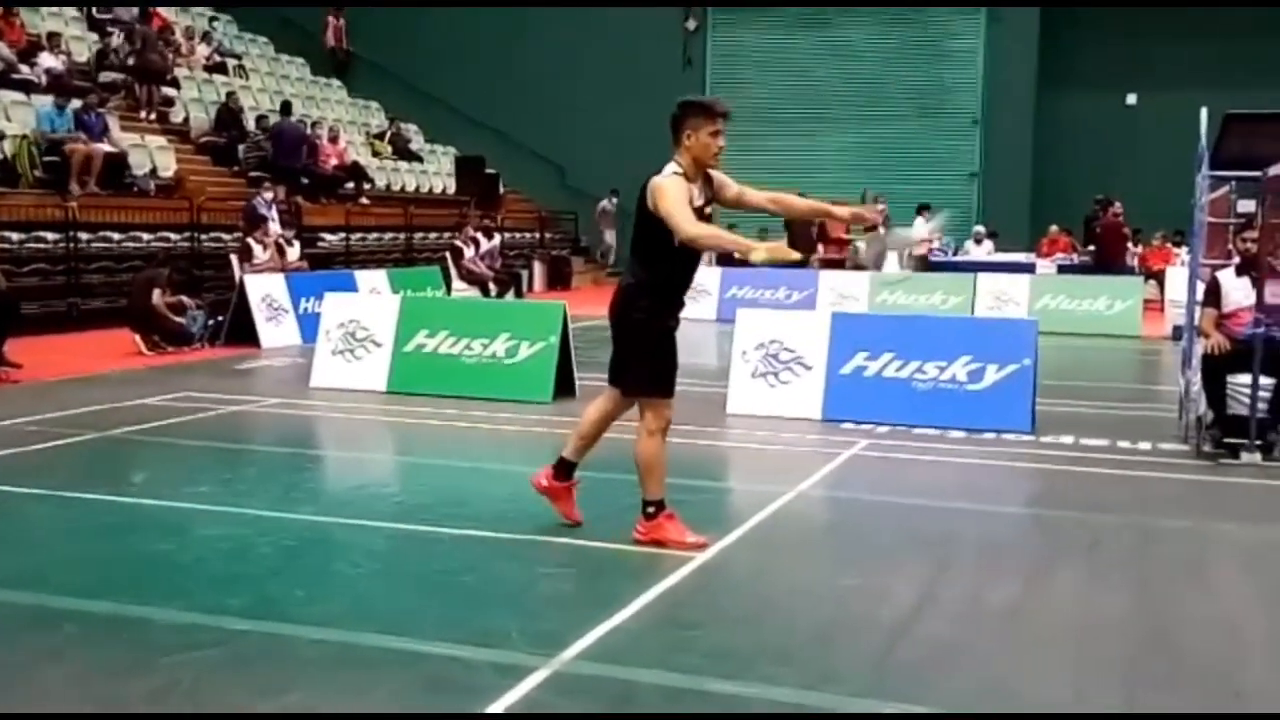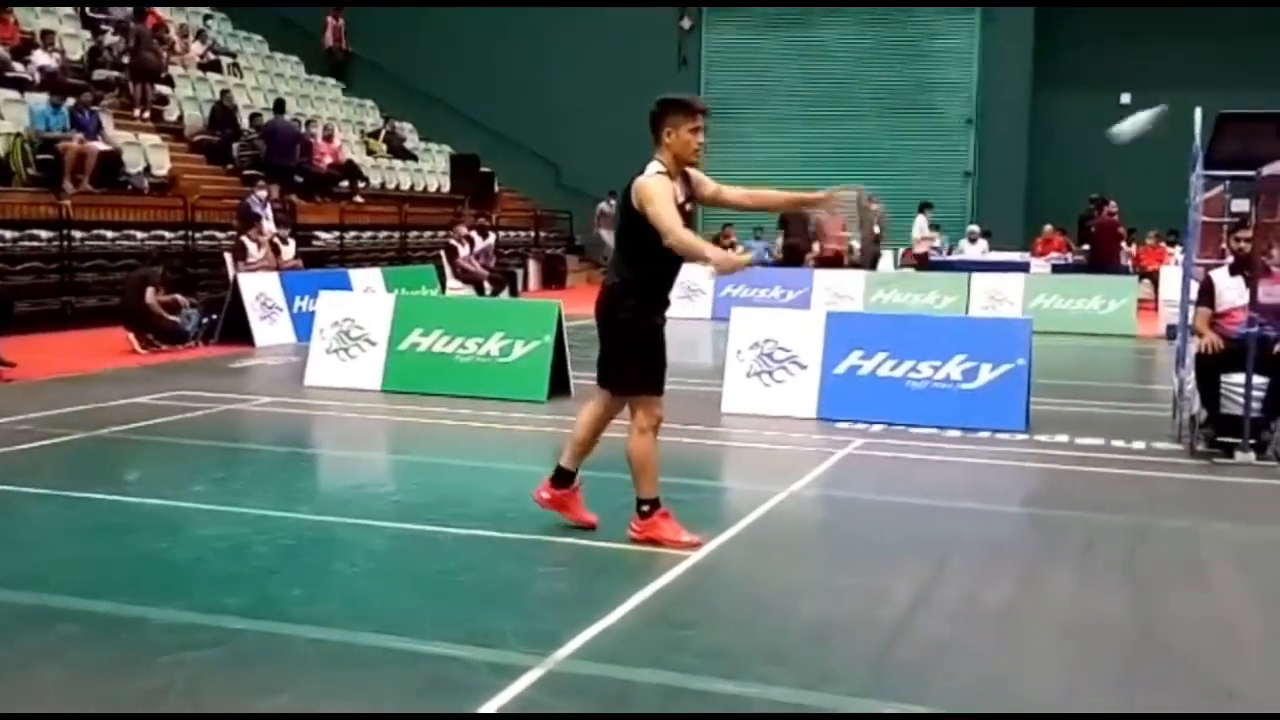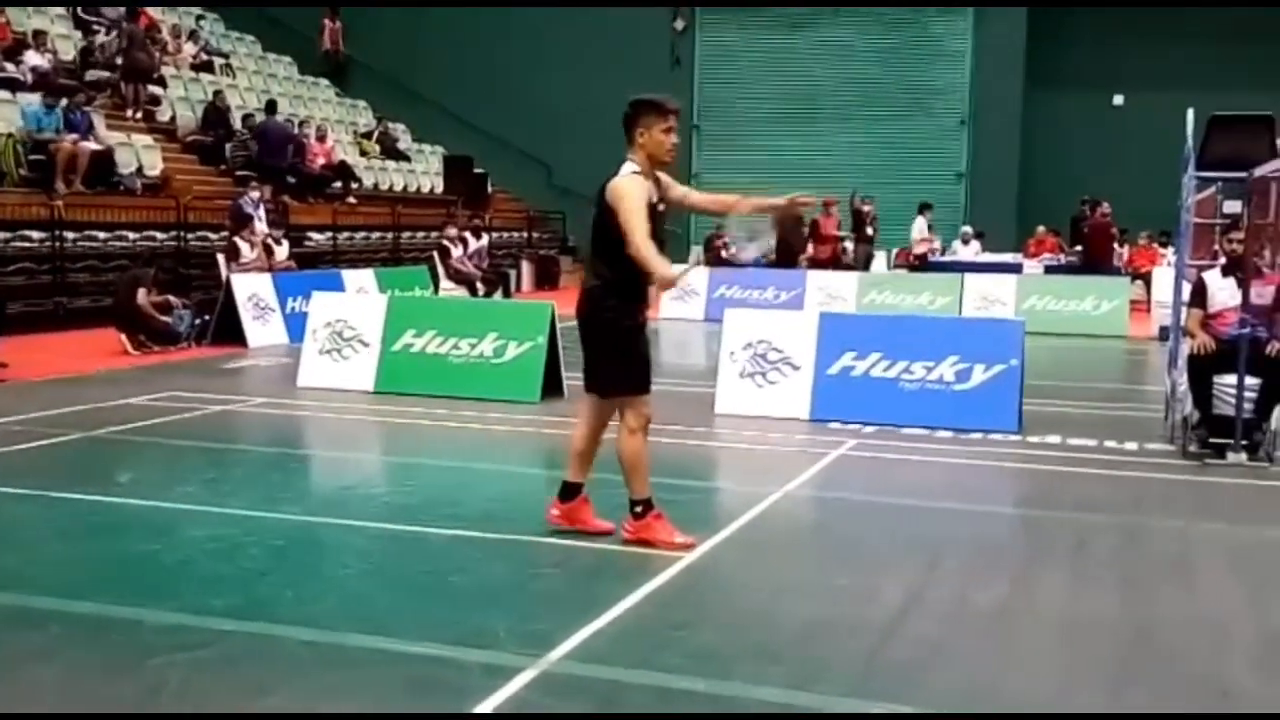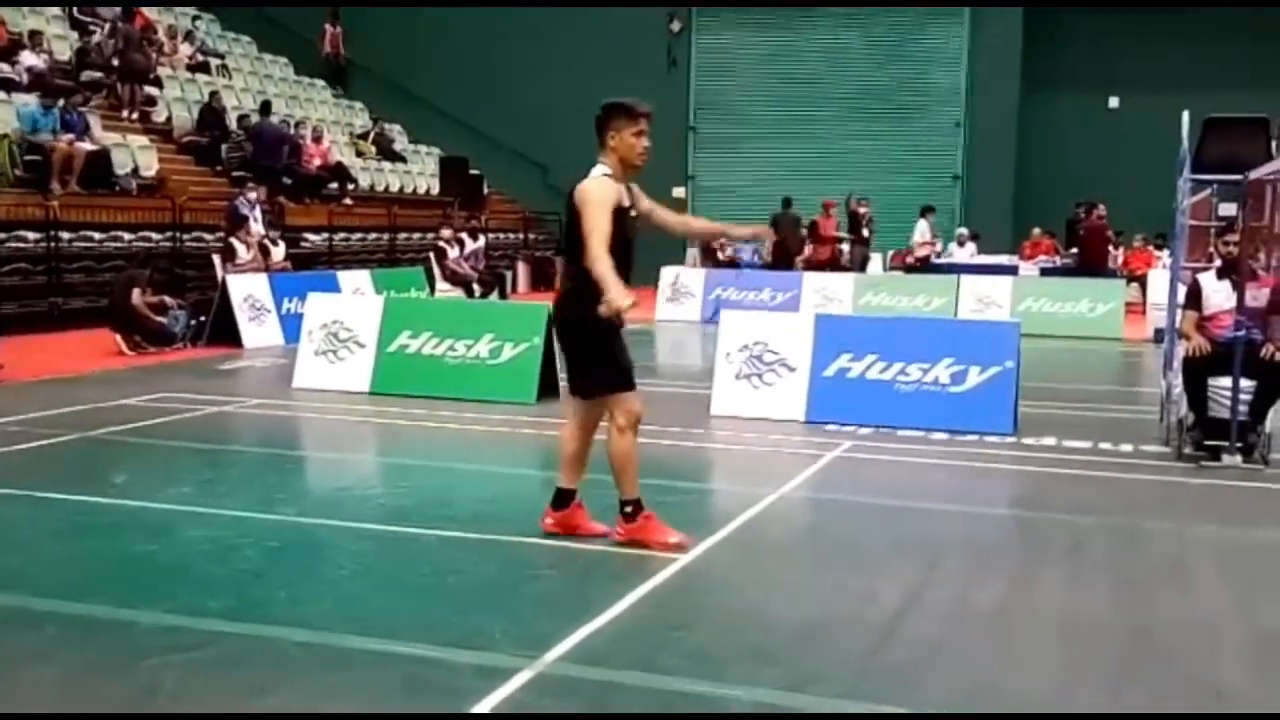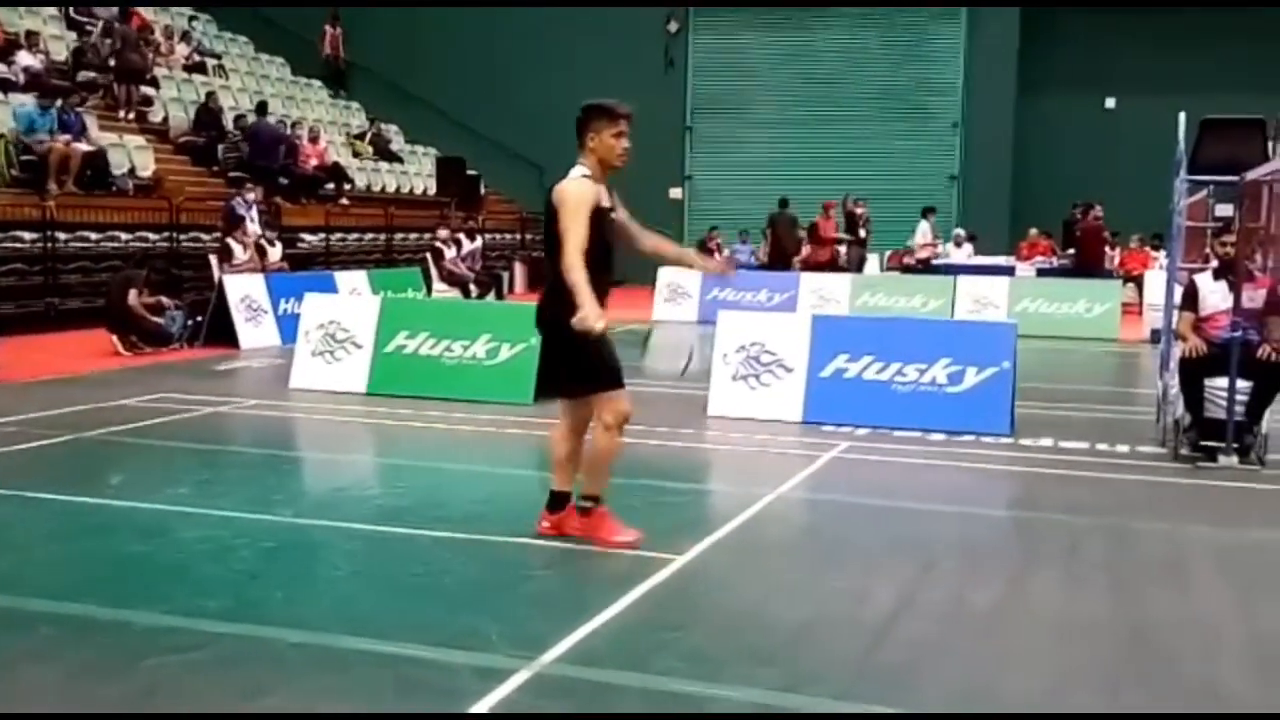
dt=0.1s
person 1, frame 1
left shoulder: (710, 183)
right shoulder: (666, 185)
left elbow: (769, 201)
right elbow: (690, 231)
left wrist: (834, 211)
right wrist: (752, 249)
left hip: (653, 310)
right hip: (643, 311)
left knee: (618, 398)
right knee: (656, 415)
left ankle: (559, 475)
right ankle: (654, 519)
person 1, frame 2
left shoulder: (688, 180)
right shoulder: (652, 183)
left elbow: (743, 197)
right elbow: (673, 234)
left wrist: (807, 199)
right wrist: (714, 256)
left hip: (635, 309)
right hip: (631, 309)
left knee: (609, 401)
right knee: (647, 414)
left ankle: (560, 486)
right ankle: (649, 516)
person 1, frame 3
left shoulder: (656, 183)
right shoulder: (627, 185)
left elbow: (709, 203)
right elbow: (637, 241)
left wrist: (776, 205)
right wrist: (659, 270)
left hip: (615, 310)
right hip: (609, 310)
left knee: (599, 407)
right knee: (636, 415)
left ankle: (569, 503)
right ankle: (642, 517)
person 1, frame 4
left shoulder: (625, 189)
right shoulder: (597, 188)
left elbow: (673, 222)
right elbow: (596, 250)
left wrist: (735, 232)
right wrist: (615, 293)
left hip: (593, 315)
right hip: (586, 314)
left knee: (586, 413)
right knee: (627, 414)
left ankle: (563, 508)
right ankle: (635, 518)
person 1, frame 5
left shoulder: (602, 192)
right shoulder: (575, 189)
left elbow: (641, 239)
right elbow: (572, 256)
left wrist: (695, 260)
right wrist: (588, 308)
left hip: (572, 318)
right hip: (569, 319)
left knee: (576, 415)
right knee: (615, 411)
left ankle: (559, 511)
right ankle: (590, 512)
person 2, frame 1
right shoulder: (1220, 279)
right elbow: (1206, 321)
right wrist: (1213, 334)
right hip: (1234, 345)
right knee: (1211, 359)
right ankle: (1219, 418)
person 2, frame 2
right shoulder: (1215, 278)
right elbow: (1200, 319)
right wrist: (1207, 333)
right hip: (1227, 344)
right knee: (1205, 358)
right ankle: (1214, 417)
person 2, frame 3
right shoulder: (1207, 279)
right elbow: (1192, 321)
right wrist: (1199, 334)
left hip: (1257, 347)
right hip: (1220, 345)
right knee: (1197, 358)
left ankle: (1258, 420)
right ankle: (1204, 417)
person 2, frame 4
right shoulder: (1202, 281)
right elbow: (1187, 324)
right wrist: (1194, 336)
left hip: (1252, 350)
right hip: (1215, 348)
right knee: (1192, 361)
left ankle: (1253, 424)
right ankle: (1201, 421)
person 2, frame 5
right shoulder: (1198, 282)
right elbow: (1183, 324)
right wrist: (1190, 337)
left hip: (1249, 350)
right hip: (1212, 348)
right knee: (1189, 362)
left ankle: (1250, 424)
right ankle: (1197, 422)
